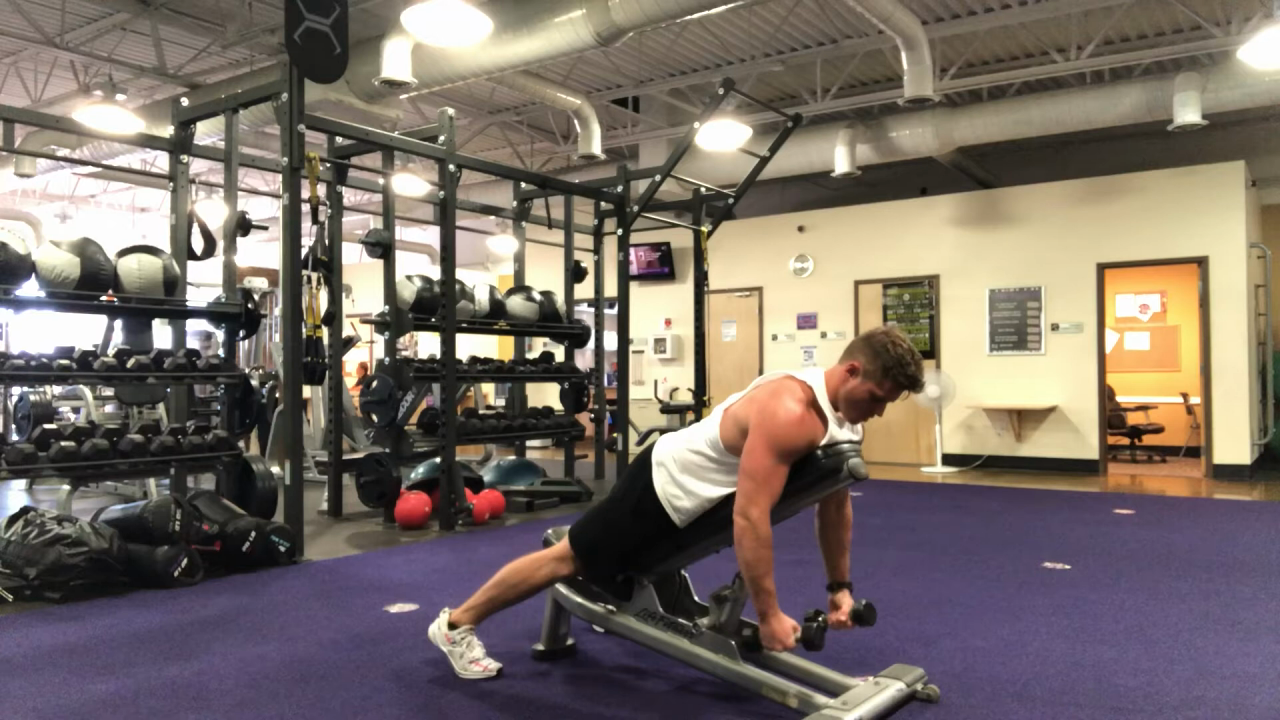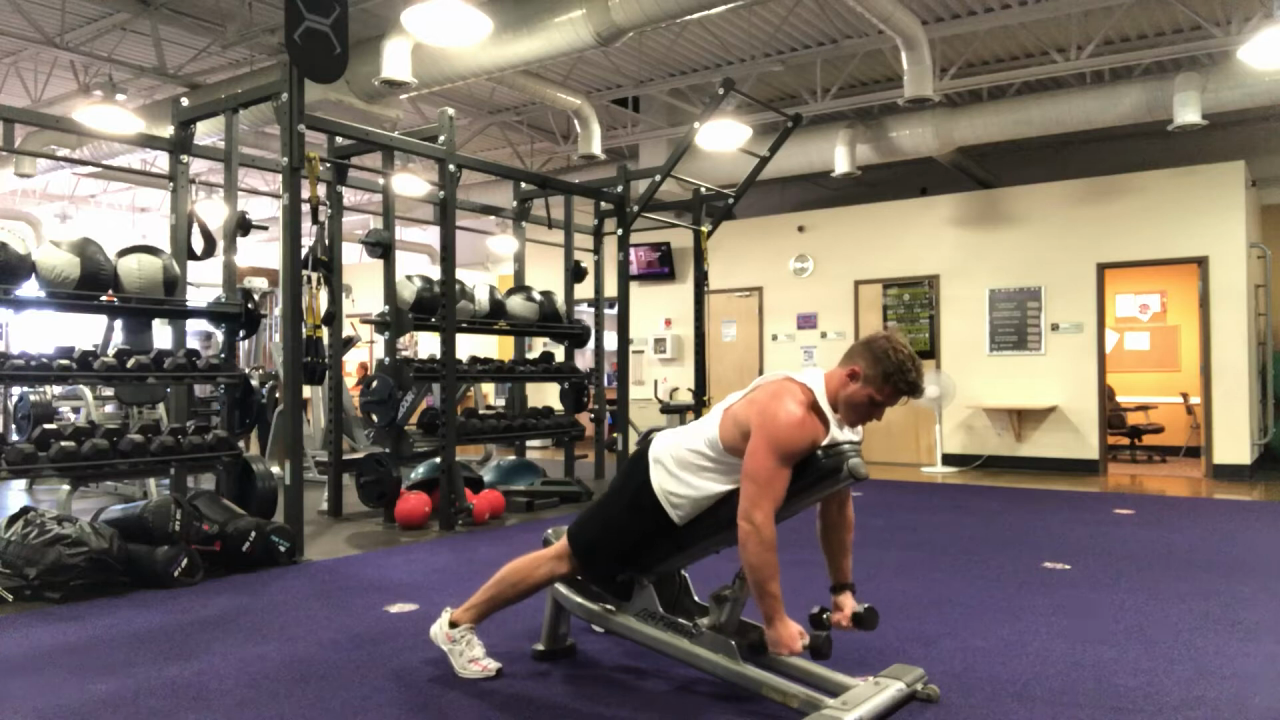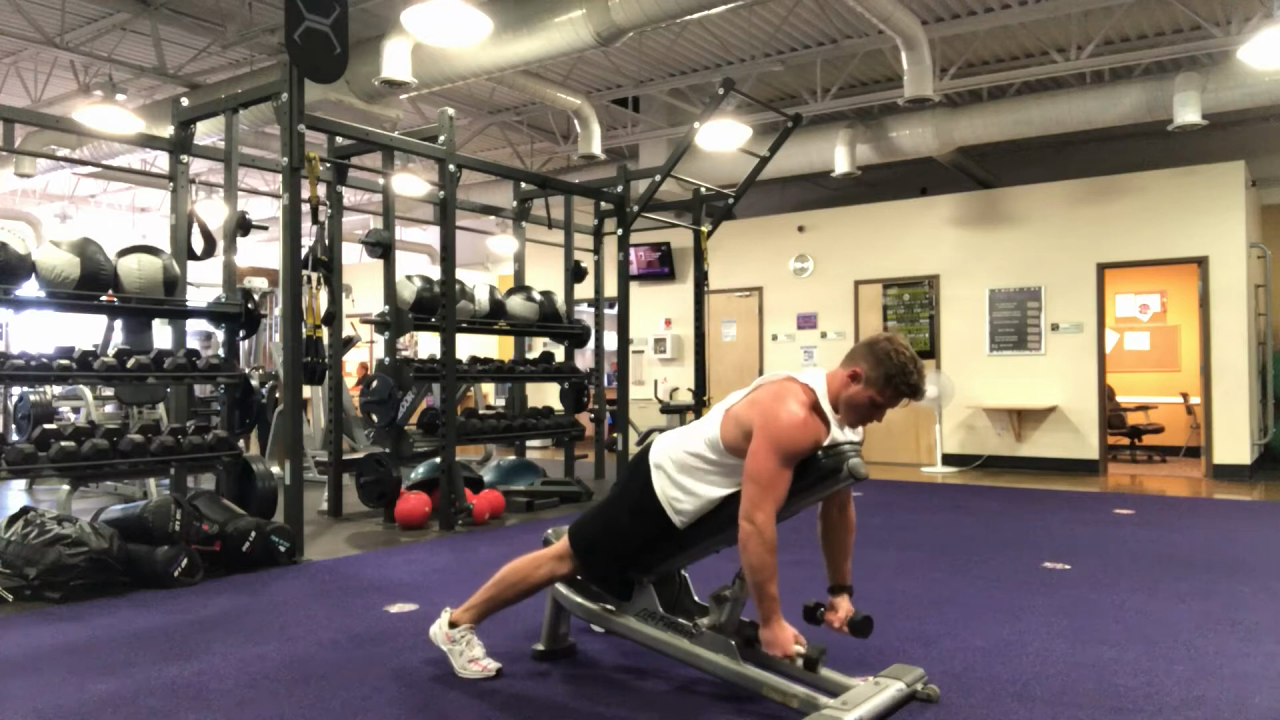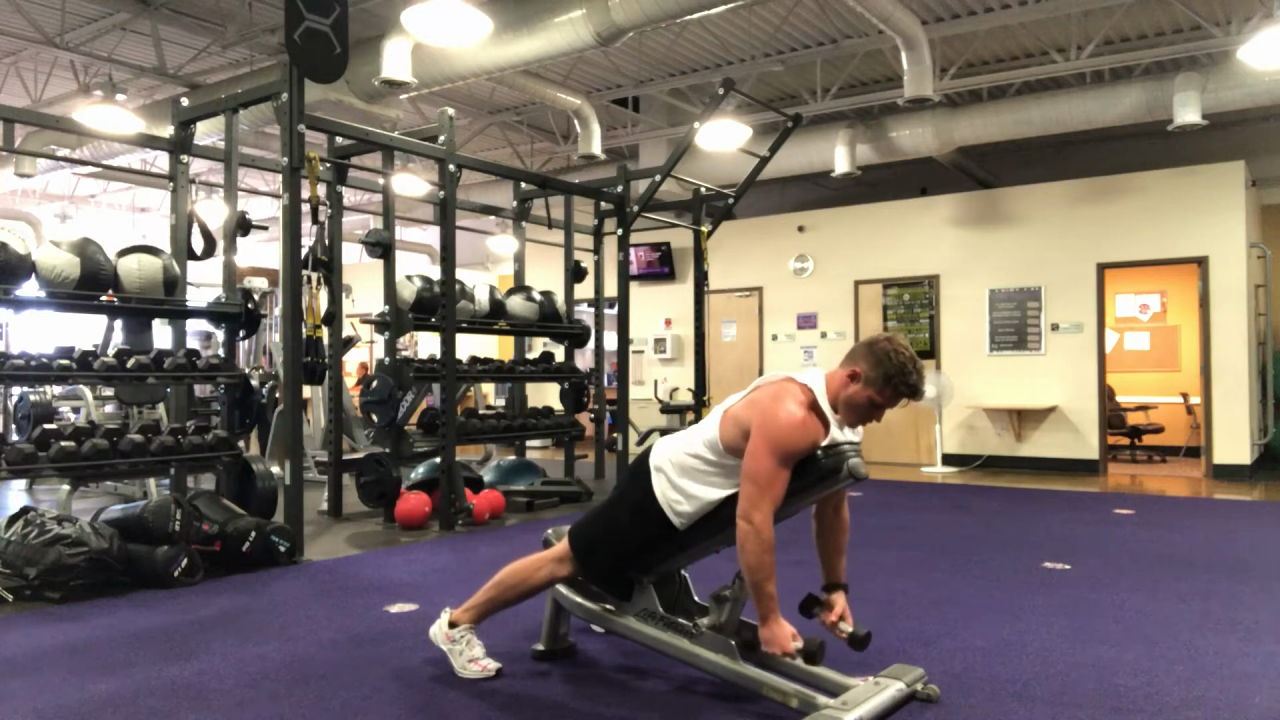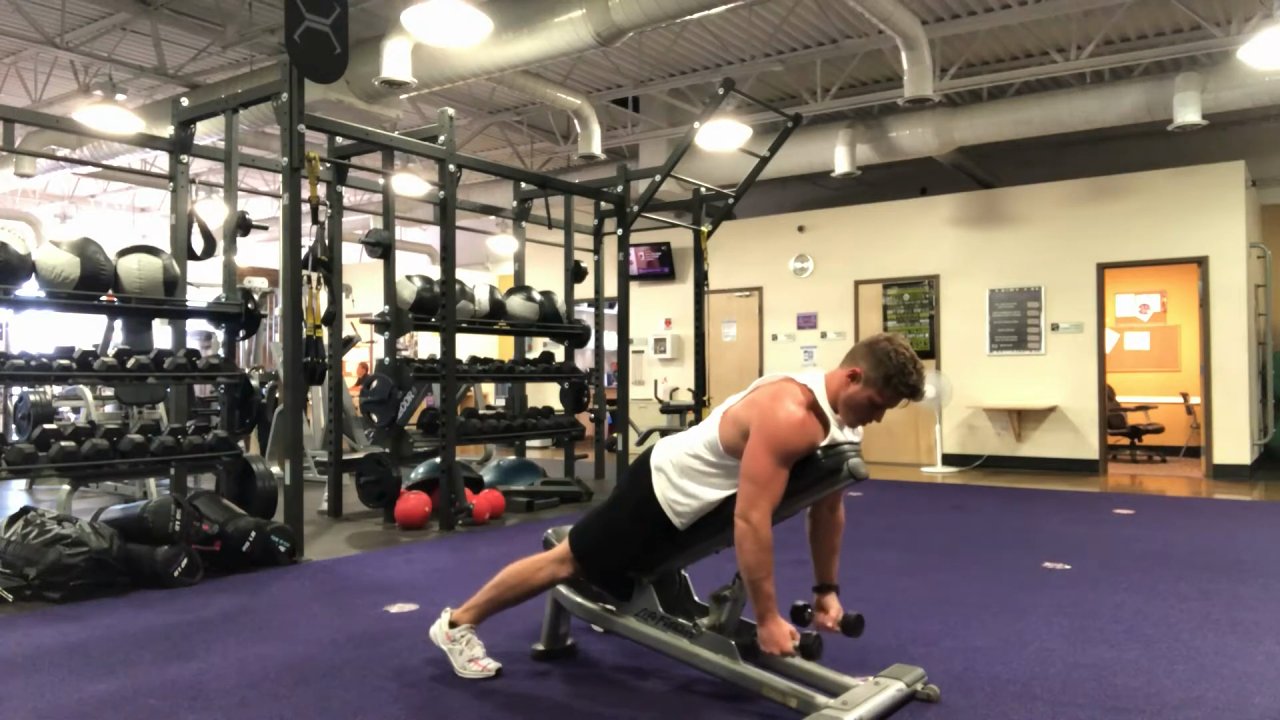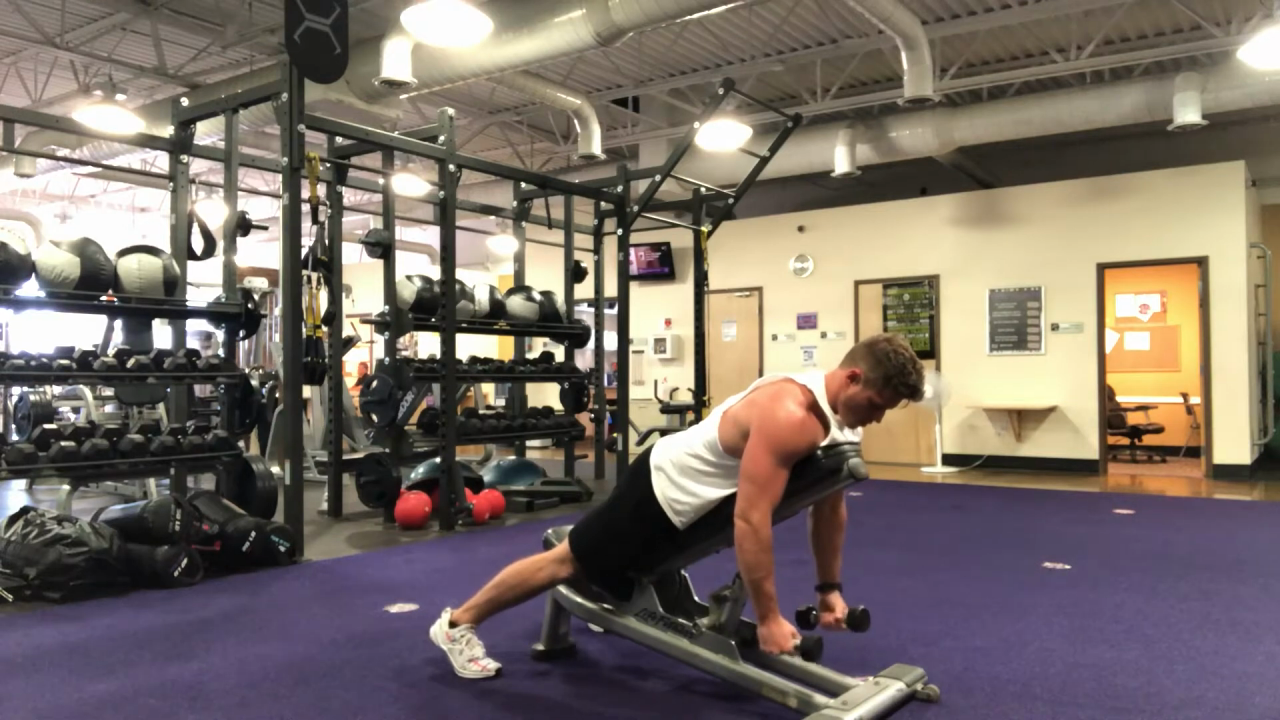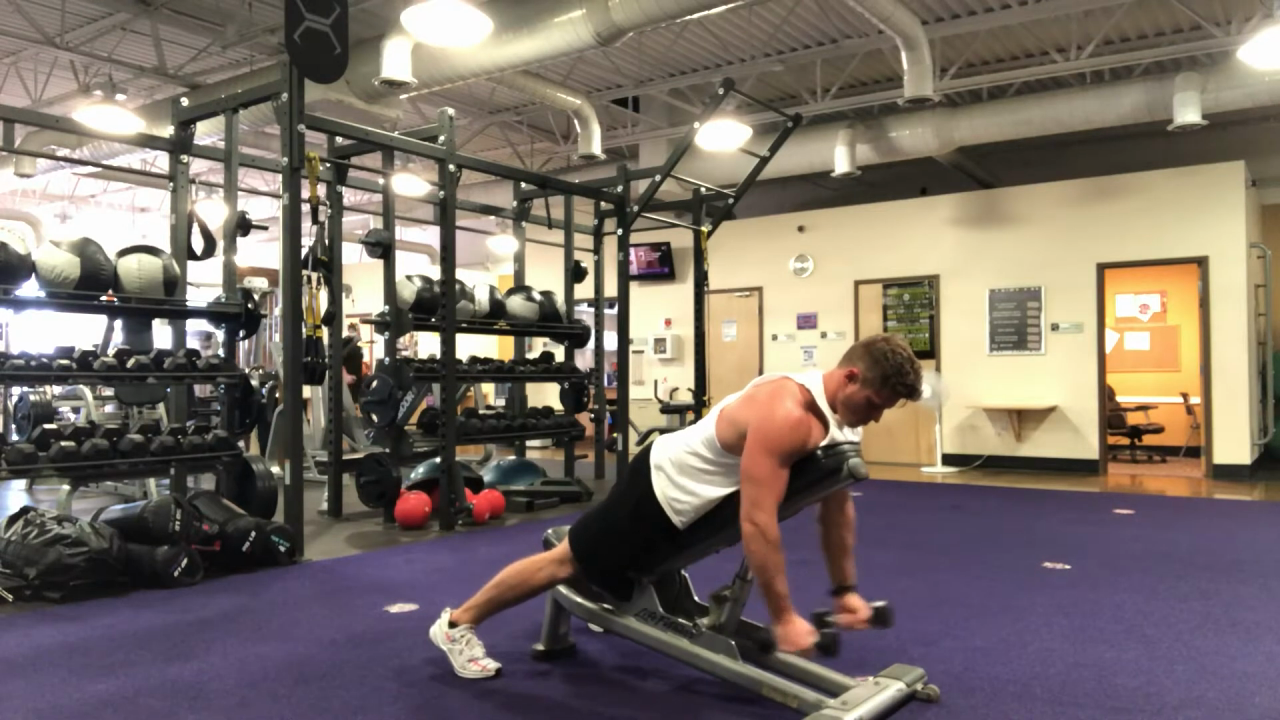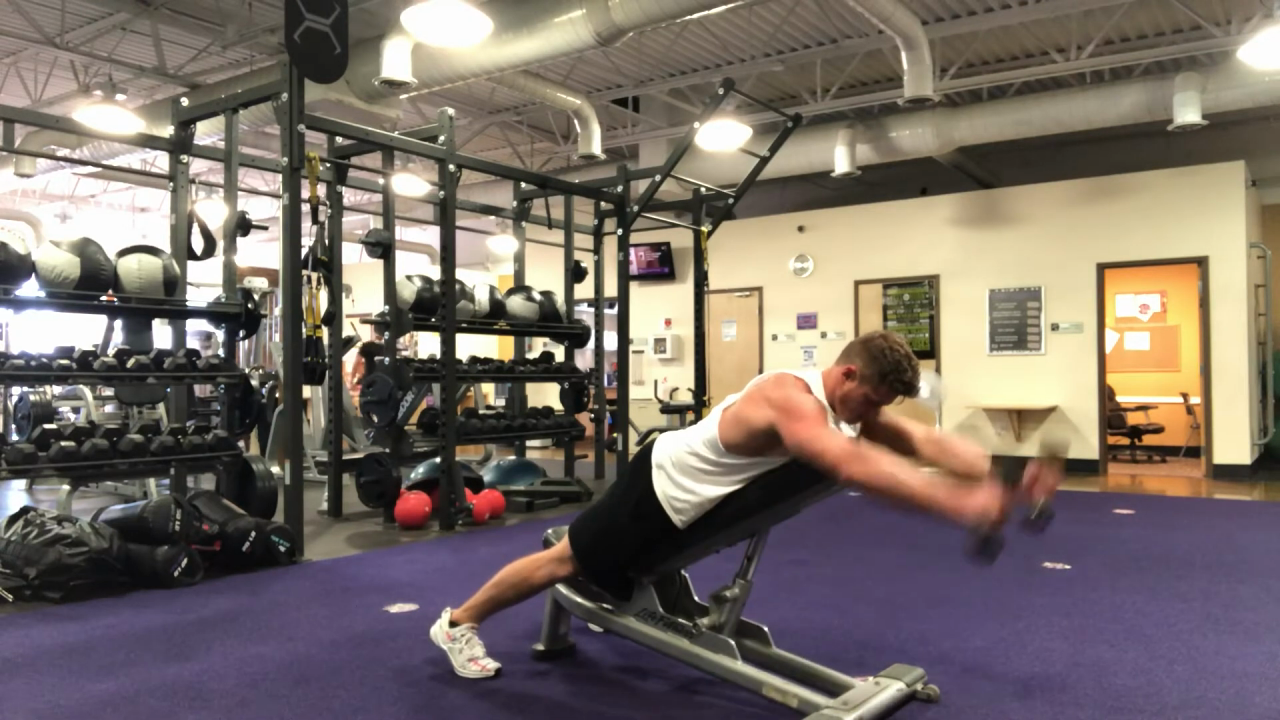
dt=0.4s
person 1, frame 1
left shoulder: (844, 415)
right shoulder: (790, 413)
left elbow: (835, 506)
right elbow: (749, 517)
left wrist: (840, 586)
right wrist: (769, 615)
left hip: (693, 493)
right hip: (665, 487)
right knee: (572, 557)
right ankle: (457, 625)
person 1, frame 2
left shoulder: (843, 414)
right shoulder: (790, 416)
left elbow: (836, 506)
right elbow: (753, 520)
left wrist: (843, 587)
right wrist: (776, 620)
left hip: (692, 492)
right hip: (662, 483)
right knee: (569, 556)
right ankle: (458, 624)
person 1, frame 3
left shoulder: (843, 416)
right shoulder: (793, 416)
left elbow: (838, 509)
right elbow: (755, 521)
left wrist: (840, 590)
right wrist: (771, 621)
left hip: (694, 493)
right hip: (664, 487)
right knee: (569, 555)
right ankle: (457, 623)
person 1, frame 4
left shoulder: (841, 415)
right shoulder: (790, 416)
left elbow: (832, 507)
right elbow: (752, 520)
left wrist: (835, 588)
right wrist: (769, 620)
left hip: (693, 497)
right hip: (663, 490)
right knee: (569, 559)
right ankle: (457, 624)
person 1, frame 5
left shoulder: (841, 416)
right shoulder: (790, 415)
left elbow: (827, 508)
right elbow: (750, 519)
left wrist: (827, 589)
right wrist: (767, 619)
left hip: (692, 499)
right hip: (663, 494)
right knee: (569, 560)
right ankle: (458, 623)
person 1, frame 6
left shoulder: (840, 414)
right shoulder: (790, 416)
left elbow: (829, 507)
right elbow: (751, 519)
left wrist: (829, 587)
right wrist: (768, 618)
left hip: (690, 500)
right hip: (663, 492)
right knee: (568, 561)
right ankle: (458, 624)
person 1, frame 7
left shoulder: (839, 414)
right shoulder: (786, 414)
left elbow: (837, 508)
right elbow: (757, 522)
left wrist: (846, 590)
right wrist: (784, 618)
left hip: (693, 504)
right hip: (663, 490)
right knee: (569, 561)
right ankle: (457, 624)
person 1, frame 8
left shoulder: (844, 400)
right shoulder: (791, 402)
left elbow: (924, 441)
right elbow: (857, 466)
left wrist: (1001, 478)
right wrist: (963, 505)
left hip: (693, 504)
right hip: (662, 489)
left knee: (611, 565)
right knee: (568, 561)
right ankle: (458, 624)
